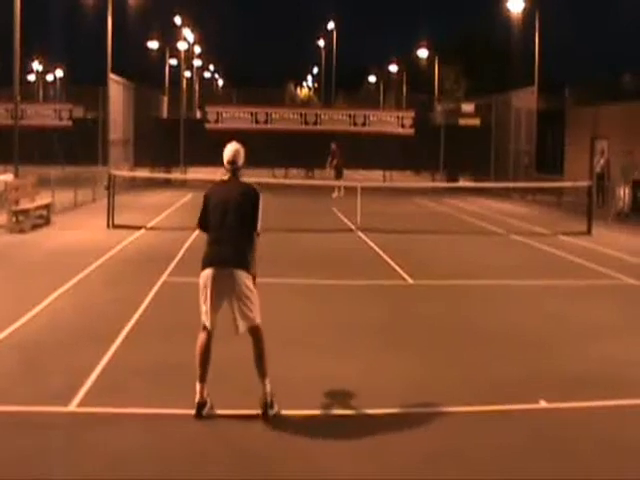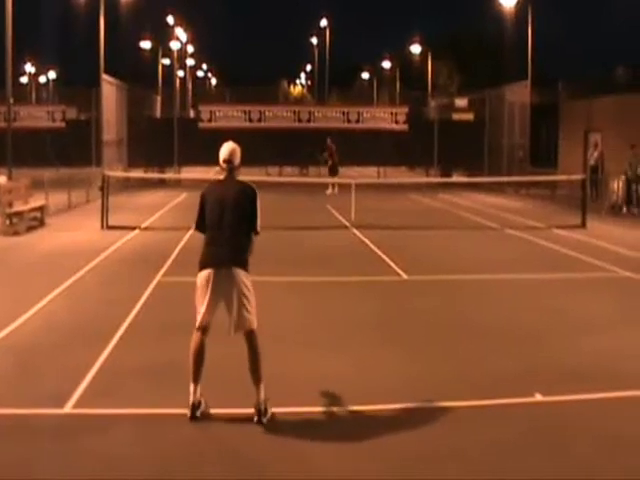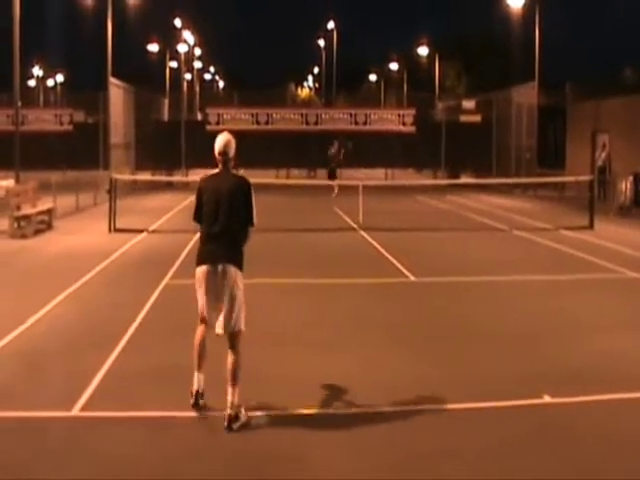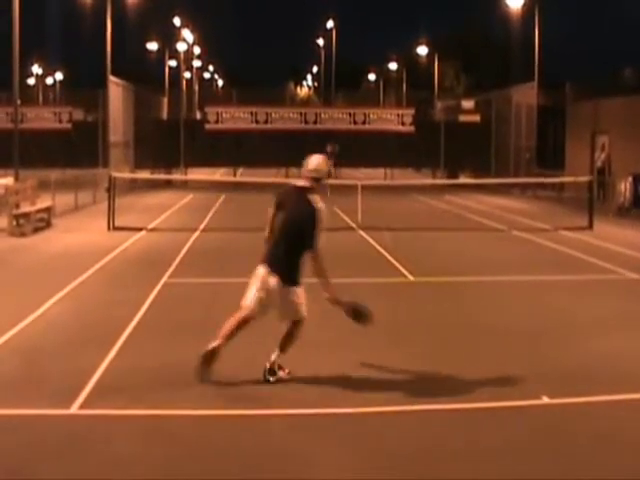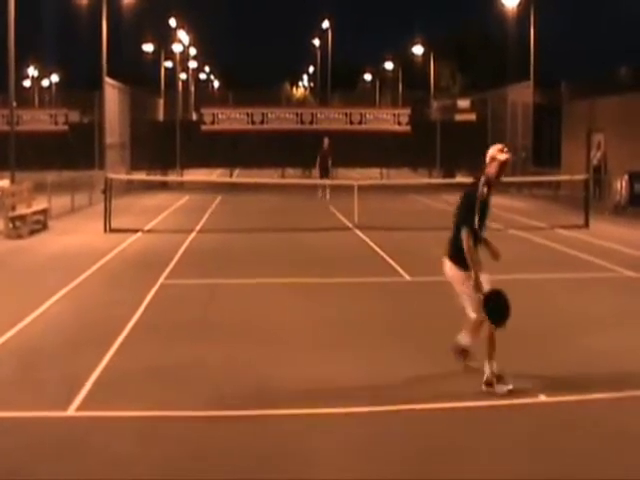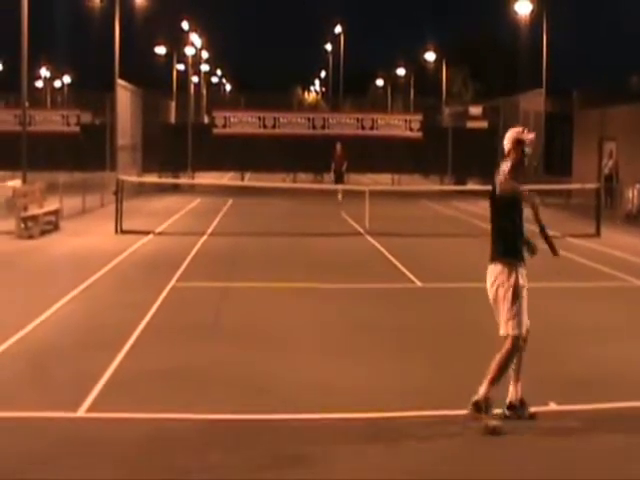
dt=0.7s
person 1, frame 1
left shoulder: (211, 192)
right shoulder: (251, 193)
left elbow: (206, 230)
right elbow: (253, 236)
right wrist: (251, 267)
left hip: (210, 265)
right hip: (237, 267)
left knee: (206, 330)
right knee: (255, 329)
left ankle: (201, 397)
right ankle: (266, 395)
person 1, frame 2
left shoulder: (208, 191)
right shoulder: (248, 192)
left elbow: (202, 229)
right elbow: (251, 236)
left hip: (208, 265)
right hip: (236, 267)
left knee: (201, 330)
right knee: (250, 333)
left ankle: (195, 398)
right ankle: (260, 402)
person 1, frame 3
left shoulder: (204, 184)
right shoulder: (242, 185)
left elbow: (200, 222)
right elbow: (247, 231)
left hip: (205, 260)
right hip: (230, 263)
left knee: (204, 322)
right knee: (233, 336)
left ankle: (198, 386)
right ankle: (232, 408)
person 1, frame 4
left shoulder: (289, 192)
right shoulder: (314, 207)
left elbow: (275, 209)
right elbow: (314, 254)
right wrist: (328, 289)
left hip: (267, 266)
right hip: (286, 276)
left knee: (245, 314)
right knee: (298, 320)
left ankle: (214, 348)
right ankle: (273, 366)
person 1, frame 5
left shoulder: (482, 188)
right shoulder: (478, 193)
right elbow: (467, 236)
left wrist: (486, 243)
right wrist: (476, 275)
left hip: (463, 262)
right hip: (460, 264)
left knee: (484, 311)
left ankle: (462, 342)
right ankle: (491, 376)
person 1, frame 6
left shoulder: (513, 175)
right shoulder: (507, 169)
right elbow: (502, 186)
left wrist: (525, 240)
right wrist: (528, 197)
left hip: (513, 264)
right hip: (505, 266)
left knee: (520, 335)
right knee: (514, 339)
left ankle: (515, 399)
right ankle: (482, 398)
